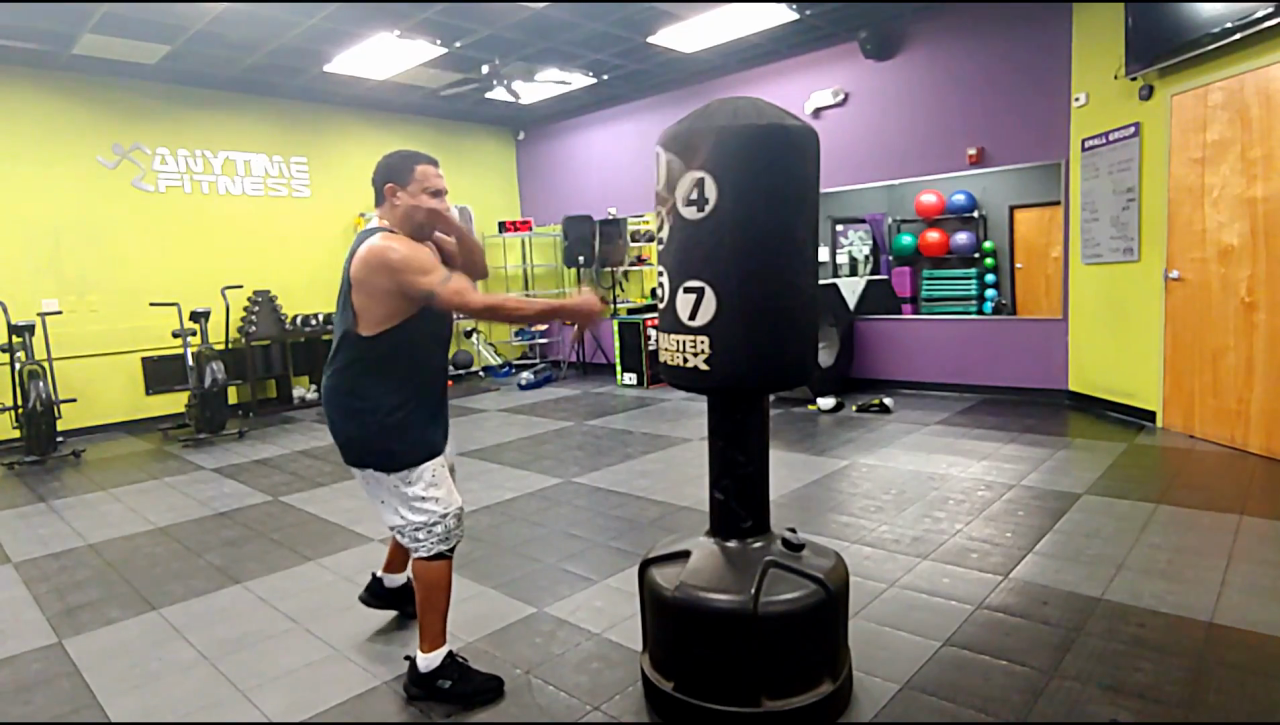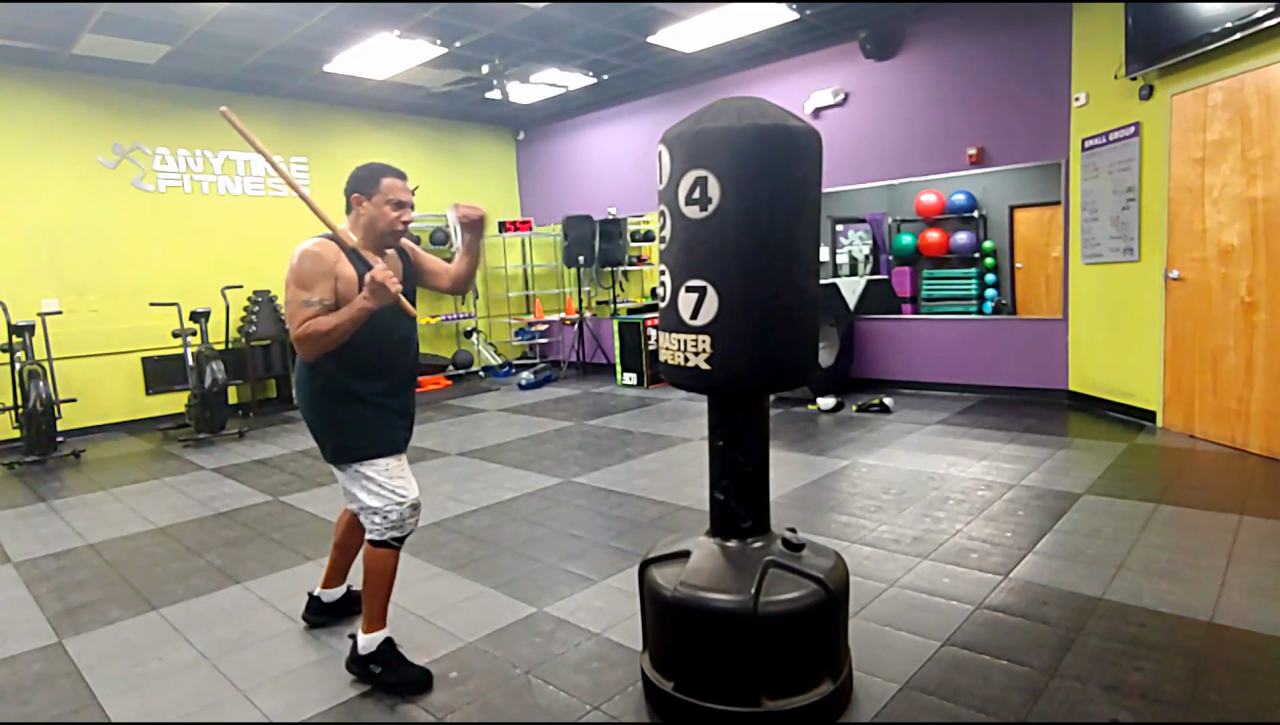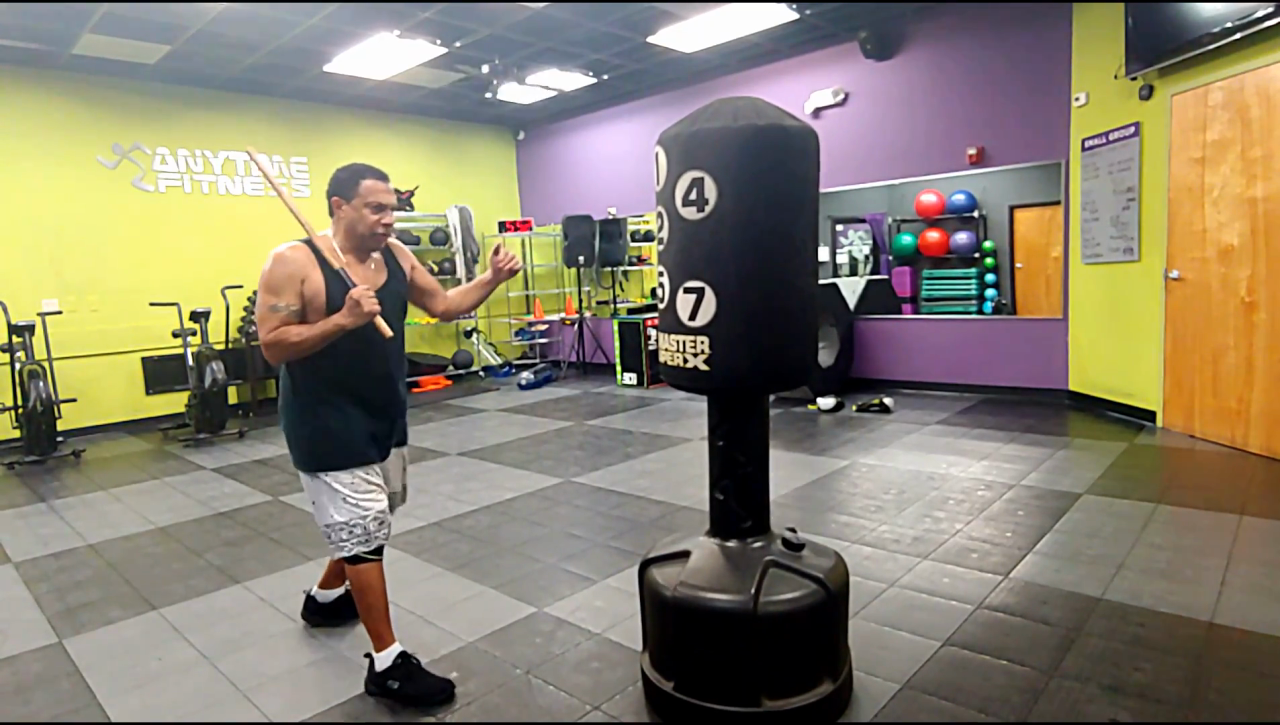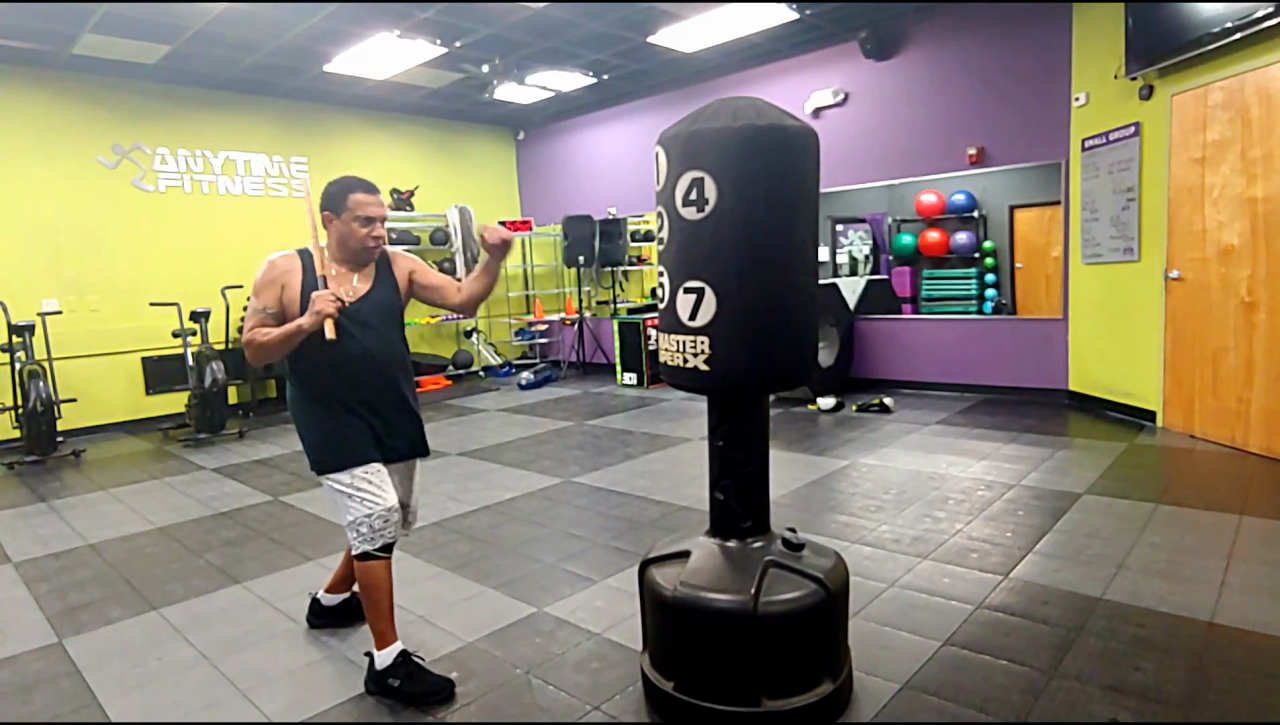
dt=0.4s
person 1, frame 1
left shoulder: (422, 239)
right shoulder: (388, 254)
left elbow: (476, 267)
right elbow: (476, 304)
left wrist: (452, 227)
right wrist: (564, 310)
left hip: (403, 408)
right hip: (375, 417)
left knee: (420, 507)
right knee: (436, 523)
left ankle: (390, 582)
right ankle: (432, 666)
person 1, frame 2
left shoulder: (401, 251)
right shoulder: (318, 256)
left elbow: (455, 282)
right elbow: (305, 343)
left wrist: (472, 235)
right wrist: (365, 303)
left hip: (379, 405)
right hip: (345, 407)
left knee: (367, 501)
right knee: (393, 510)
left ankle: (329, 597)
right ankle: (372, 648)
person 1, frame 3
left shoulder: (394, 256)
right shoulder: (293, 262)
left elbow: (444, 304)
right elbow: (272, 345)
left wrist: (493, 278)
right wrist: (343, 320)
left hip: (382, 415)
right hip: (327, 419)
left knee: (365, 515)
right knee: (362, 527)
left ankle: (327, 596)
right ankle: (387, 663)
person 1, frame 4
left shoulder: (398, 264)
right shoulder: (283, 270)
left elbow: (463, 300)
right elbow: (254, 349)
left wrist: (493, 259)
right wrist: (304, 322)
left hip: (396, 421)
right hip: (336, 426)
left knee: (379, 522)
right knee: (376, 523)
left ankle: (332, 600)
right ankle: (387, 663)
